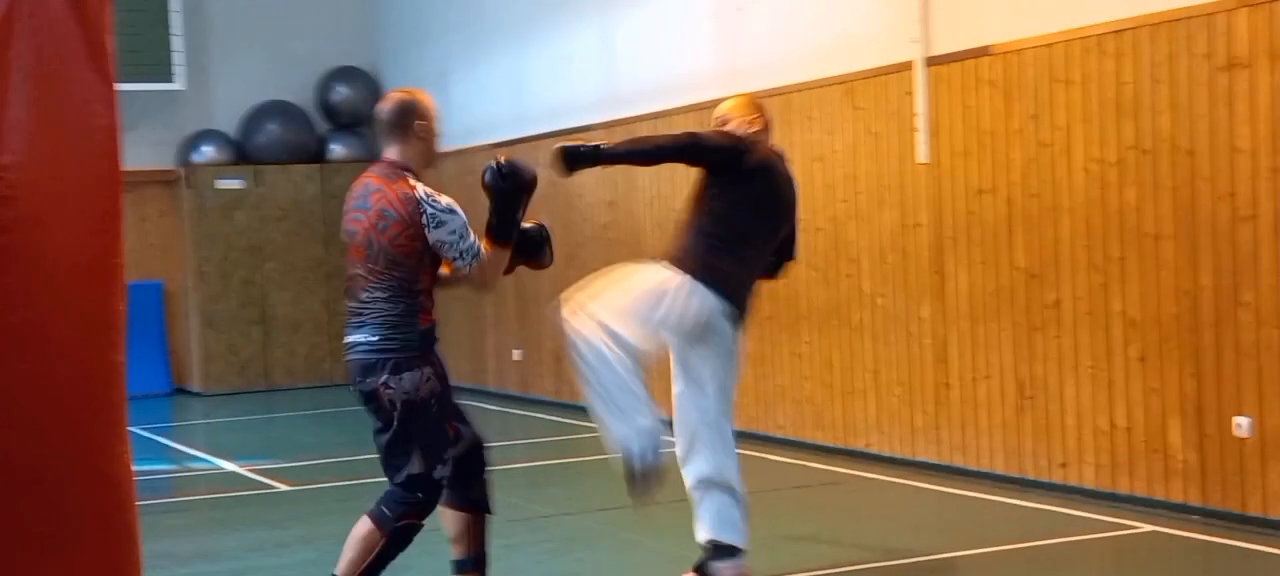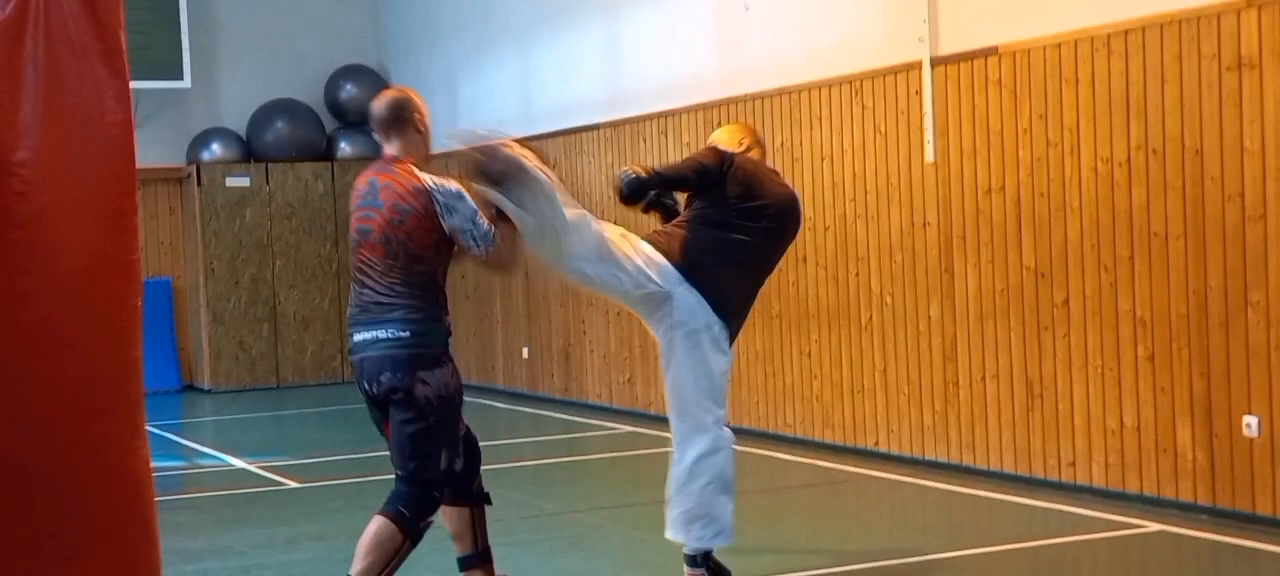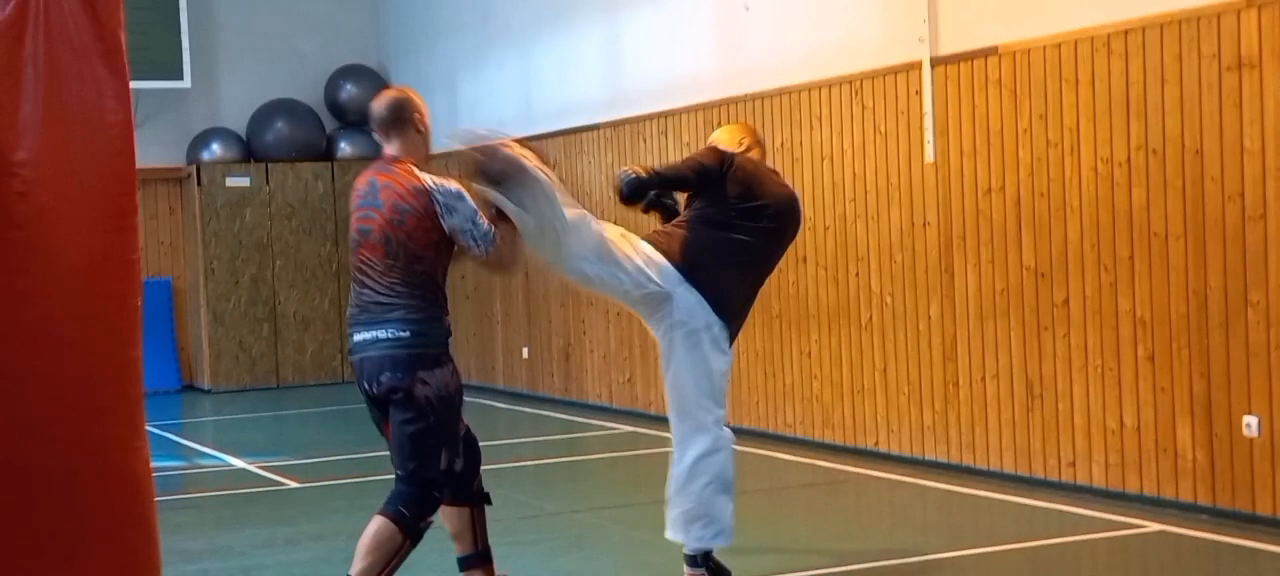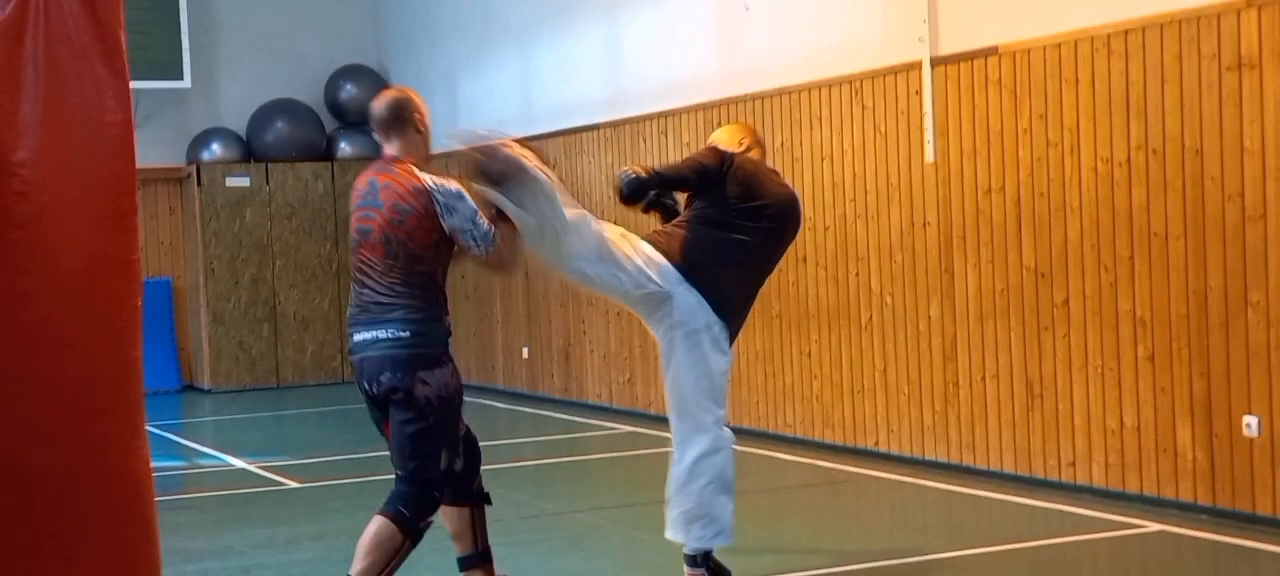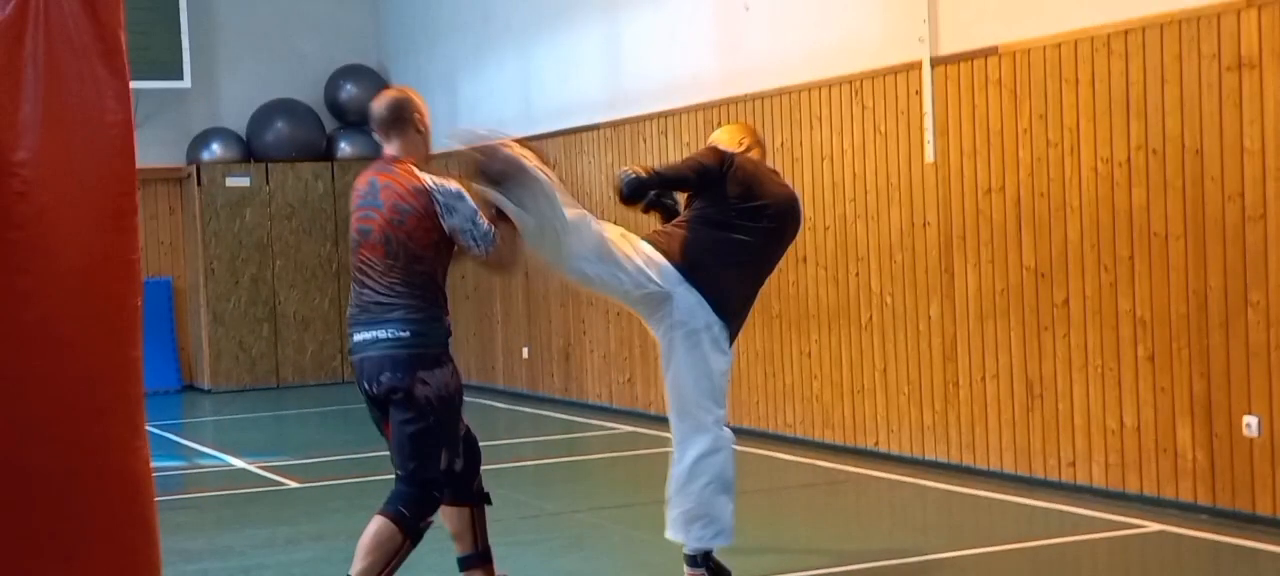
dt=0.5s
person 1, frame 1
left shoulder: (363, 190)
right shoulder: (429, 204)
right elbow: (483, 275)
left wrist: (505, 251)
right wrist: (507, 210)
left hip: (367, 351)
right hip: (402, 358)
left knee: (461, 456)
right knee: (414, 490)
person 1, frame 2
left shoulder: (364, 186)
right shoulder: (438, 192)
right elbow: (500, 255)
left wrist: (482, 214)
left hip: (369, 349)
right hip: (414, 352)
left knee: (458, 457)
right knee: (418, 489)
person 1, frame 3
left shoulder: (364, 186)
right shoulder: (438, 192)
right elbow: (501, 255)
left wrist: (479, 209)
left hip: (369, 350)
right hip: (414, 352)
left knee: (458, 457)
right knee: (419, 488)
person 1, frame 4
left shoulder: (364, 186)
right shoulder: (437, 192)
right elbow: (501, 254)
left wrist: (479, 208)
left hip: (368, 350)
right hip: (414, 351)
left knee: (458, 456)
right knee: (419, 488)
person 1, frame 5
left shoulder: (364, 186)
right shoulder: (436, 191)
right elbow: (501, 254)
left wrist: (478, 204)
left hip: (368, 349)
right hip: (415, 351)
left knee: (459, 456)
right knee: (419, 488)
person 2, frame 1
left shoulder: (737, 150)
right shoulder: (784, 185)
left elbow: (671, 147)
right elbow: (773, 262)
left wrist: (593, 153)
left hip: (686, 286)
right hip: (726, 309)
left knee: (588, 314)
right knee: (708, 424)
left ankle: (638, 443)
person 2, frame 2
left shoulder: (724, 165)
right shoulder: (787, 206)
left elbow: (639, 184)
left wrist: (637, 180)
left hip: (660, 269)
right hip: (707, 315)
right knee: (702, 428)
person 2, frame 3
left shoulder: (725, 166)
right shoulder: (787, 206)
left elbow: (665, 178)
left wrist: (640, 180)
left hip: (660, 268)
right hip: (710, 316)
left knee: (571, 232)
right knee: (703, 429)
person 2, frame 4
left shoulder: (726, 166)
right shoulder: (787, 205)
left elbow: (684, 172)
left wrist: (643, 180)
right wrist: (674, 212)
left hip: (660, 269)
right hip: (707, 315)
left knee: (573, 234)
right knee: (703, 428)
person 2, frame 5
left shoulder: (727, 167)
right shoulder: (787, 206)
left elbow: (676, 176)
left wrist: (644, 180)
right wrist: (675, 213)
left hip: (661, 268)
right hip: (710, 316)
left knee: (573, 231)
right knee: (703, 429)
